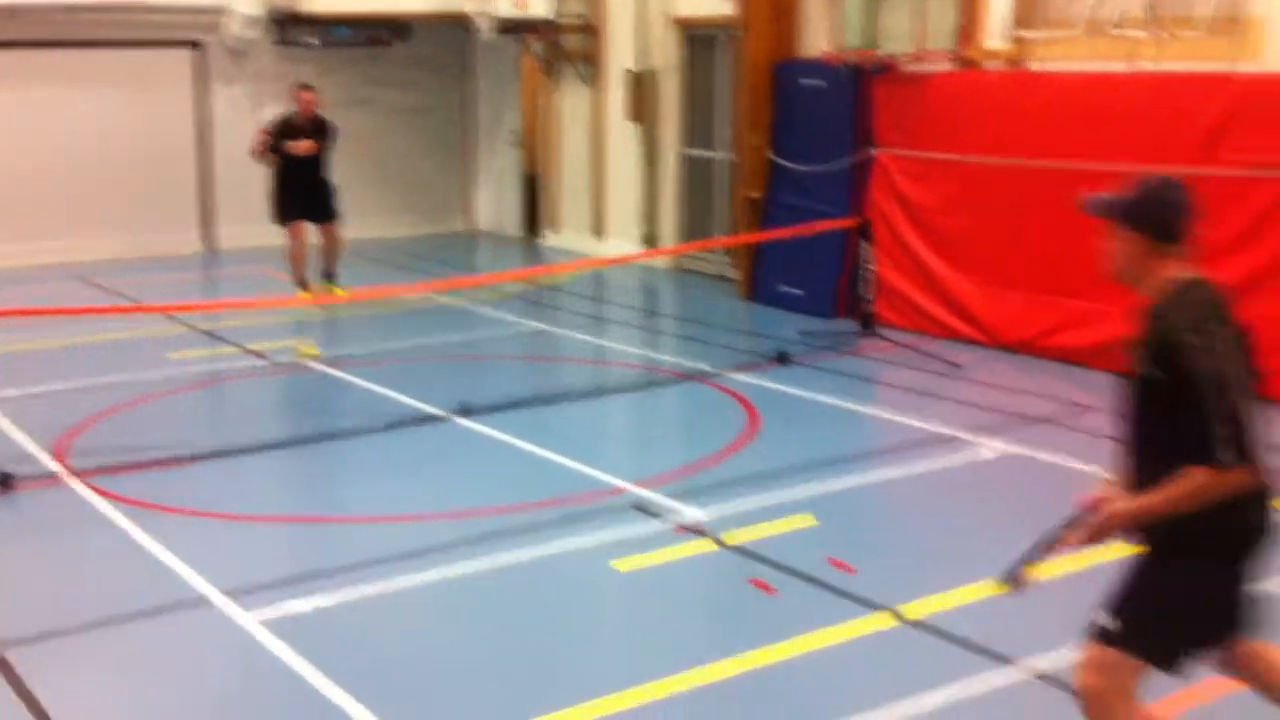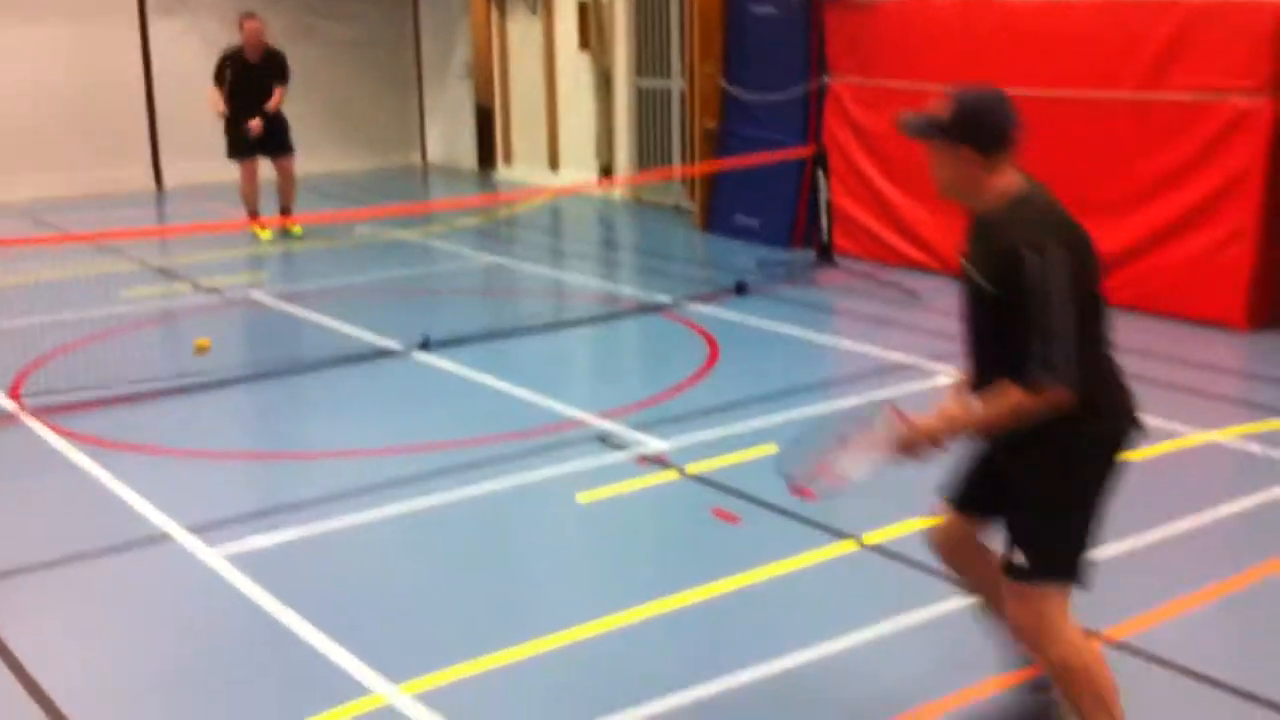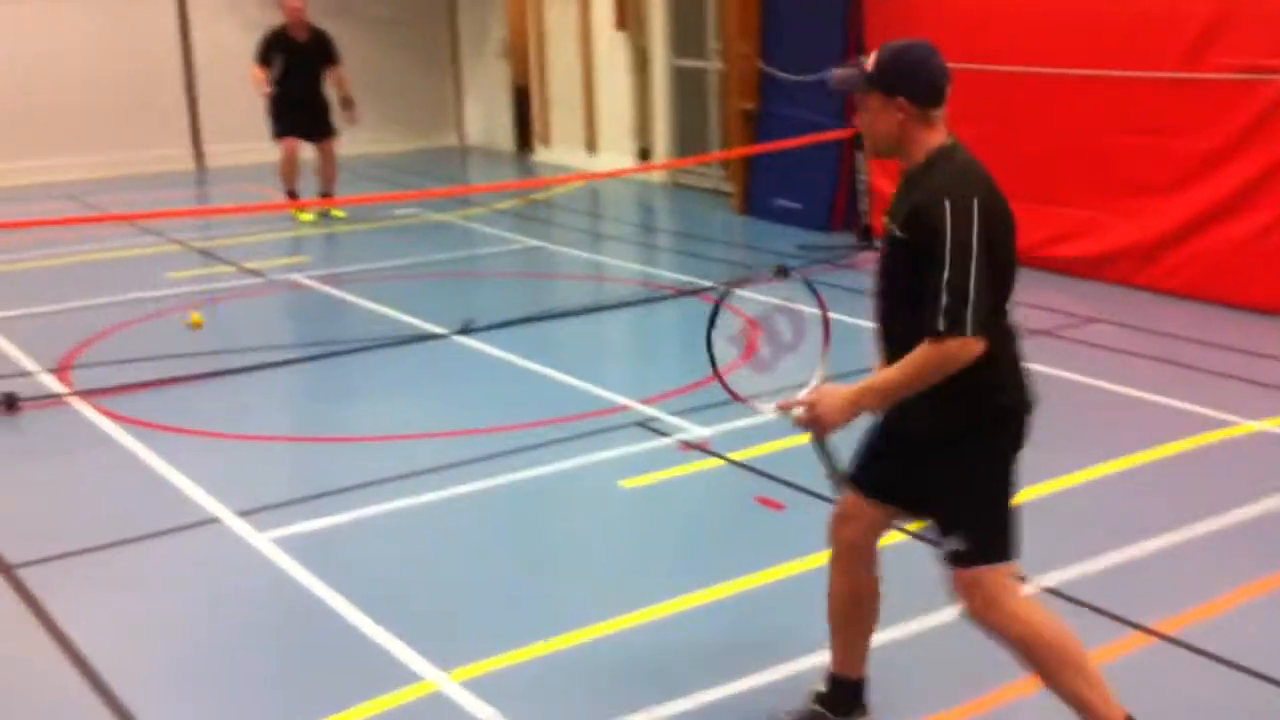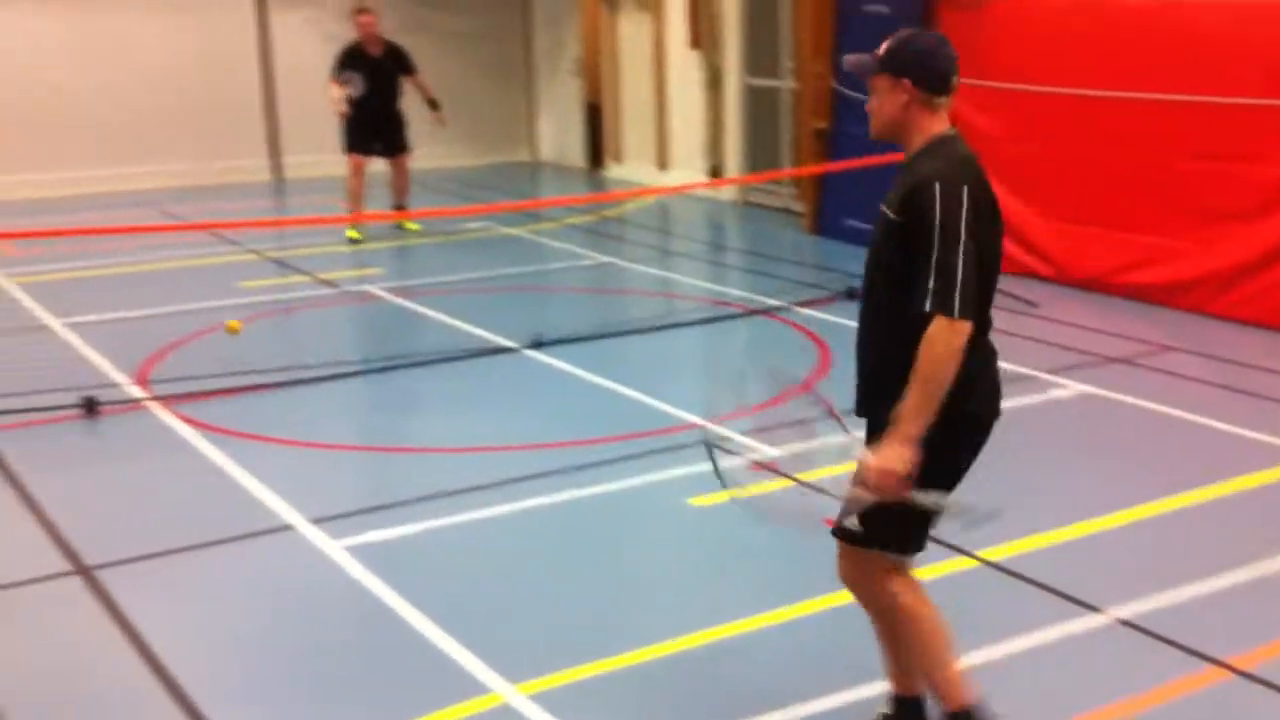
dt=0.2s
person 1, frame 1
left shoulder: (1189, 333)
right shoulder: (1182, 307)
left elbow: (1229, 467)
left wrist: (1133, 511)
right wrist: (1130, 494)
left hip: (1206, 533)
right hip: (1194, 524)
right knee: (1233, 651)
person 1, frame 2
left shoulder: (1036, 244)
right shoulder: (994, 219)
left elbow: (1052, 385)
left wrist: (944, 431)
right wrist: (963, 396)
left hip: (1069, 436)
right hip: (1030, 427)
left knee: (1034, 609)
right knee: (955, 540)
person 1, frame 3
left shoulder: (954, 198)
right shoulder: (924, 179)
left elbow: (961, 339)
left wrist: (855, 400)
right wrist: (878, 386)
left hip: (971, 415)
right hip: (926, 406)
left knee: (986, 592)
right knee: (849, 530)
person 1, frame 4
left shoulder: (941, 183)
right shoulder: (935, 170)
left elbow: (950, 322)
left wrist: (902, 439)
left hip: (931, 414)
right hip: (930, 406)
left knee: (869, 564)
right knee: (881, 559)
person 2, frame 1
left shoulder: (323, 127)
right shoulder: (282, 126)
left elbow: (306, 149)
right elbow: (272, 160)
left wrist: (275, 144)
right wrist: (261, 151)
left hip: (315, 187)
right hip: (288, 188)
left knee: (332, 235)
right knee: (296, 237)
left ankle: (330, 280)
right ankle: (302, 286)
person 2, frame 2
left shoulder: (276, 58)
right shoulder: (229, 59)
left elbow: (279, 94)
right elbow: (217, 88)
left wrist: (262, 118)
right wrist: (220, 105)
left hip: (270, 121)
right hip: (240, 124)
left knee: (287, 169)
right knee: (249, 172)
left ankle: (286, 217)
right ankle: (255, 221)
person 2, frame 3
left shoulder: (321, 38)
right shoulder: (274, 39)
left elbow: (335, 71)
right elbow: (259, 68)
left wrist: (347, 102)
right wrist: (263, 85)
left hip: (314, 103)
right hip: (284, 105)
left knee: (328, 151)
right knee: (289, 151)
left ankle: (327, 201)
right ankle: (293, 200)
person 2, frame 4
left shoulder: (395, 51)
right shoulder: (350, 54)
left elbow: (414, 79)
right elbow: (335, 85)
left wrist: (434, 105)
right wrist: (339, 102)
left hip: (389, 118)
right hip: (359, 120)
left knee: (401, 165)
right knee: (356, 166)
left ankle: (400, 213)
right ankle: (354, 222)
